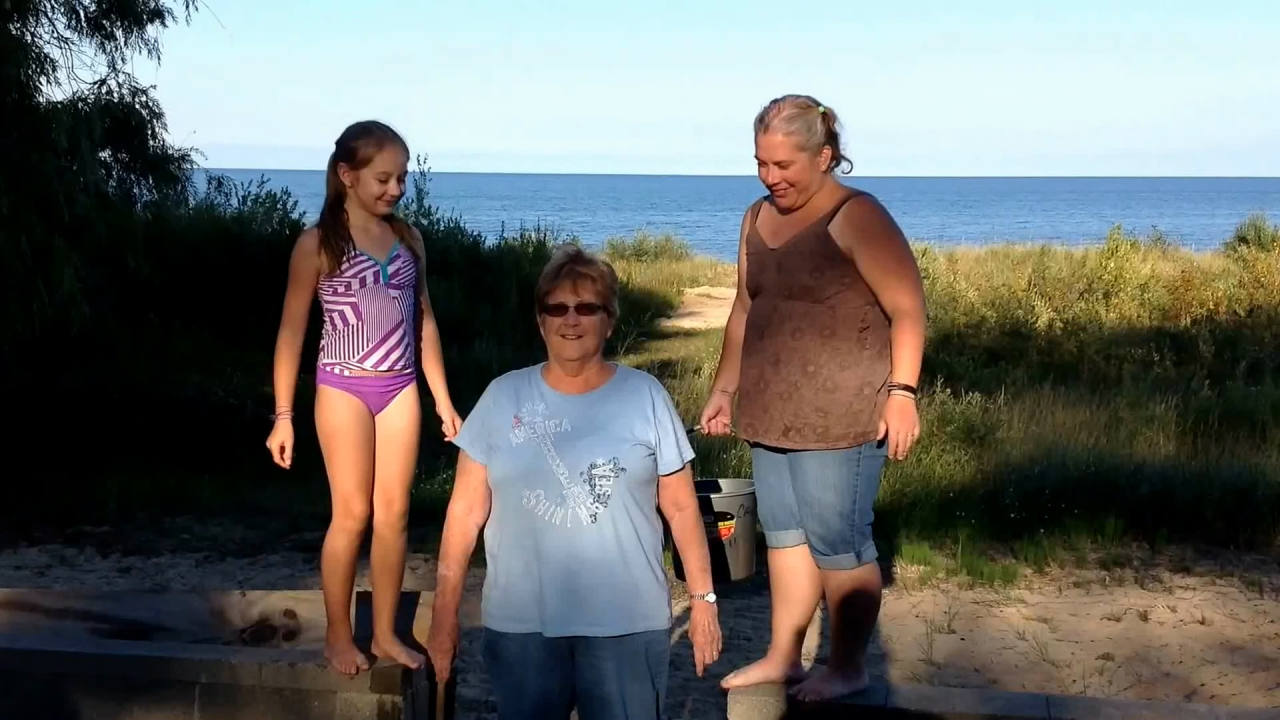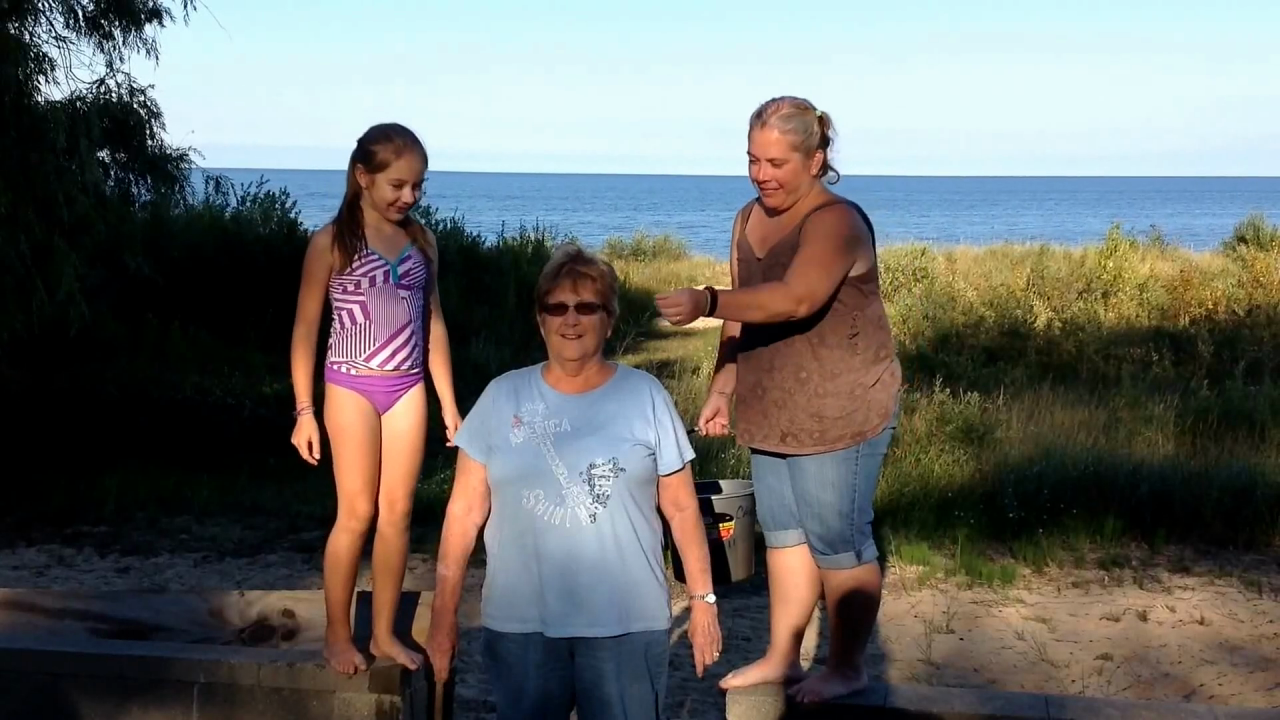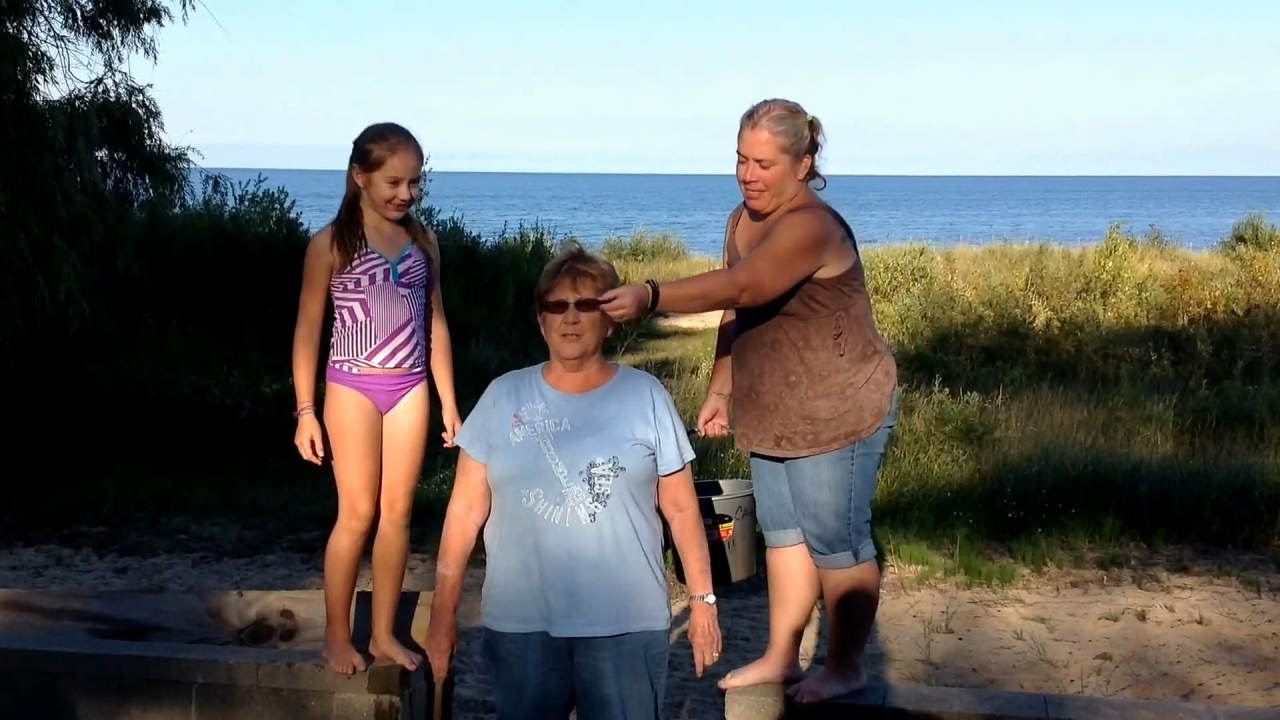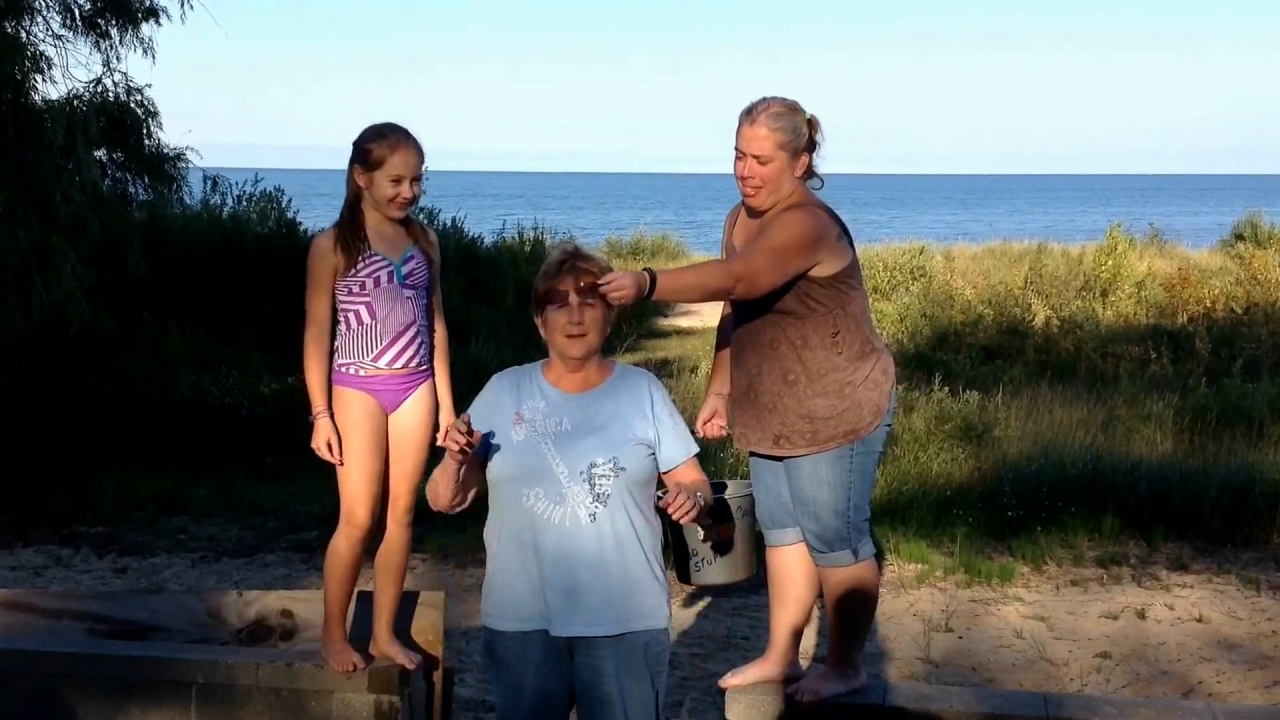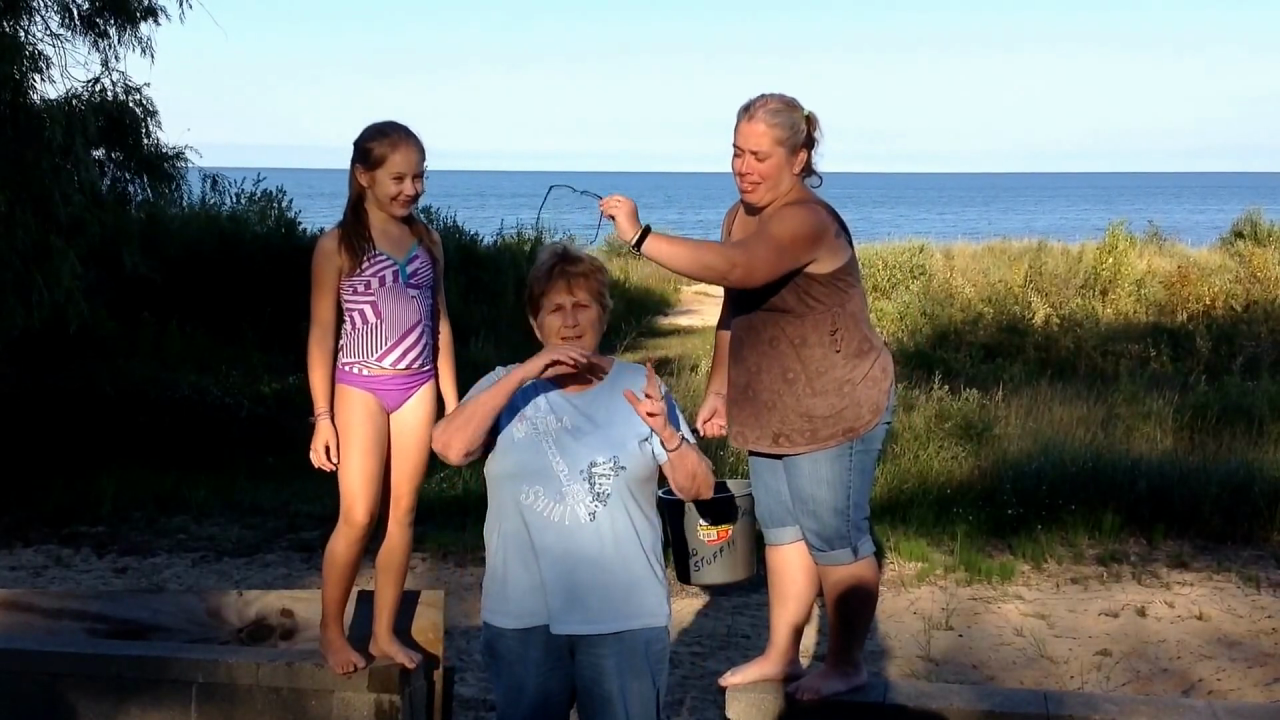
dt=0.7s
person 1, frame 1
left shoulder: (857, 217)
right shoulder: (758, 217)
left elbow: (908, 309)
left wrist: (901, 391)
right wrist: (724, 388)
left hip: (839, 414)
right hip: (774, 411)
left knee: (838, 541)
right knee: (784, 533)
left ankle: (848, 667)
right ankle: (782, 657)
person 1, frame 2
left shoulder: (836, 221)
right shoulder: (750, 219)
left elbow: (794, 298)
left wrist: (704, 302)
right wrist: (722, 389)
left hip: (840, 413)
right hip: (774, 412)
left knee: (837, 540)
right knee: (783, 532)
left ankle: (847, 667)
right ankle: (780, 657)
person 1, frame 3
left shoulder: (812, 225)
right shoulder: (742, 220)
left elbow: (740, 288)
left wrist: (648, 297)
right wrist: (720, 390)
left hip: (836, 412)
right hip: (774, 412)
left knee: (835, 541)
right knee: (783, 533)
left ankle: (846, 666)
right ankle: (780, 656)
person 1, frame 4
left shoulder: (808, 224)
right shoulder: (740, 218)
left elbow: (734, 279)
left wrist: (645, 284)
right wrist: (719, 390)
left hip: (835, 410)
right hip: (774, 411)
left knee: (834, 539)
right knee: (783, 531)
left ankle: (846, 665)
right ankle: (780, 655)
person 1, frame 5
left shoulder: (807, 221)
right shoulder: (740, 215)
left elbow: (734, 268)
left wrist: (642, 236)
right wrist: (720, 390)
left hip: (834, 410)
right hip: (771, 410)
left knee: (835, 538)
right knee: (782, 530)
left ankle: (847, 664)
right ankle: (779, 654)
person 2, frame 1
left shoulder: (408, 238)
right shoulder: (318, 244)
left elbow: (424, 320)
right elbow: (291, 330)
left wrist: (443, 398)
right wrist: (283, 415)
left hip: (401, 389)
right hip: (345, 390)
left knee: (394, 512)
right knee: (352, 513)
left ankle: (385, 632)
right ankle: (338, 635)
person 2, frame 2
left shoulder: (422, 240)
right shoulder: (332, 241)
right elbow: (306, 327)
left wrist: (449, 401)
right wrist: (304, 410)
left hip: (408, 389)
right hip: (352, 388)
left knee: (398, 512)
right knee: (357, 512)
left ankle: (384, 633)
right ankle: (337, 634)
person 2, frame 3
left shoulder: (423, 241)
right shoulder: (332, 243)
right elbow: (308, 329)
left wrist: (449, 400)
right wrist: (305, 410)
left hip: (410, 389)
right hip: (353, 388)
left knee: (398, 512)
right knee: (358, 513)
left ankle: (383, 633)
right ankle: (336, 635)
person 2, frame 4
left shoulder: (423, 241)
right shoulder: (333, 245)
right elbow: (317, 332)
left wrist: (445, 400)
right wrist: (320, 413)
left hip: (414, 390)
right hip: (358, 390)
left knee: (402, 513)
right knee: (359, 516)
left ankle: (384, 634)
right ankle: (334, 633)
person 2, frame 5
left shoulder: (427, 240)
right shoulder: (338, 245)
right elbow: (322, 334)
left wrist: (453, 401)
right wrist: (322, 417)
left hip: (417, 389)
right hip: (361, 389)
left knee: (403, 513)
right knee: (358, 516)
left ankle: (384, 632)
right ankle: (331, 629)
person 3, frame 1
left shoulder: (646, 396)
right shoulder: (503, 398)
left elbow: (681, 507)
right elbow: (466, 511)
left wrist: (702, 598)
right wrist: (445, 613)
left hip: (628, 624)
right hip: (521, 624)
person 3, frame 2
left shoulder: (646, 396)
right shoulder: (501, 397)
left elbow: (681, 508)
right elbow: (465, 511)
left wrist: (702, 599)
right wrist: (443, 612)
left hip: (627, 623)
right hip: (520, 624)
person 3, frame 3
left shoulder: (646, 395)
right shoulder: (503, 397)
left elbow: (681, 507)
right elbow: (466, 510)
left wrist: (702, 598)
right wrist: (443, 610)
left hip: (626, 622)
right hip: (520, 622)
person 3, frame 4
left shoulder: (643, 391)
right shoulder: (503, 392)
left elbow: (694, 485)
right elbow: (445, 498)
left wrist: (693, 498)
right wrist: (454, 458)
left hip: (625, 619)
right hip: (521, 619)
person 3, frame 5
left shoulder: (638, 387)
right shoulder: (506, 385)
left elbow: (699, 486)
right elbow: (450, 445)
left wrist: (669, 435)
right wrist: (523, 373)
left hip: (624, 617)
right hip: (521, 616)
